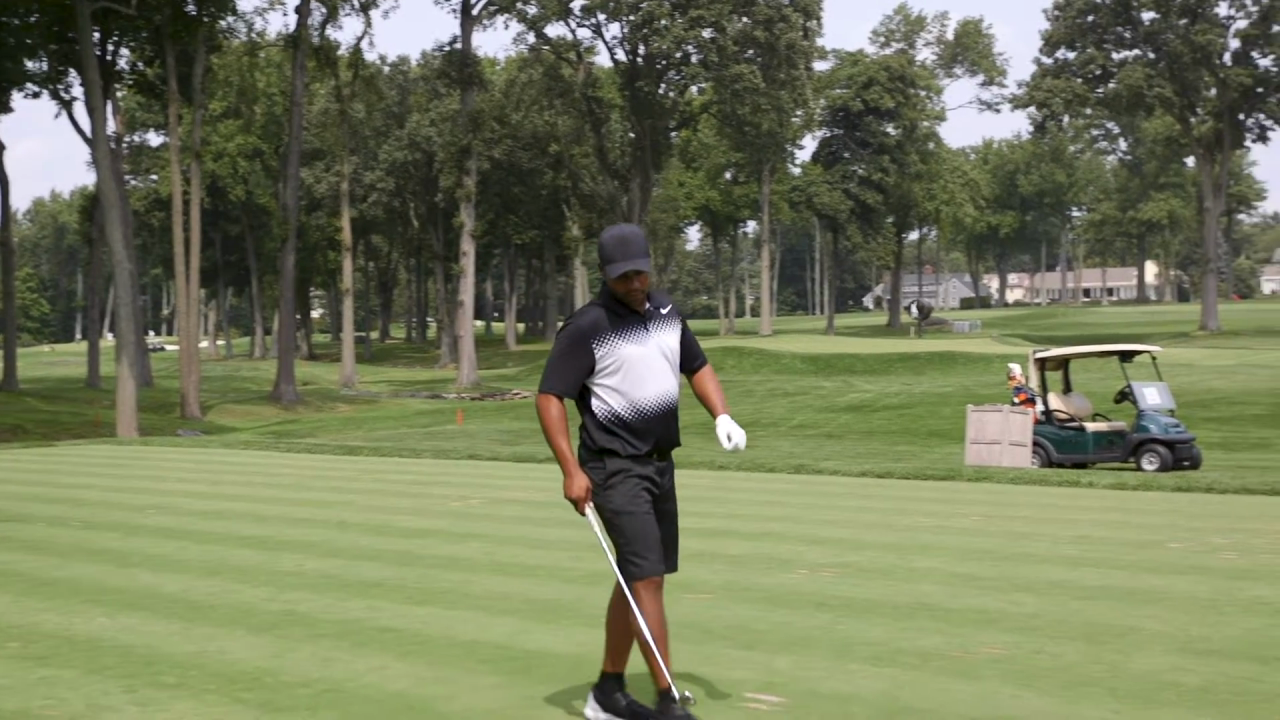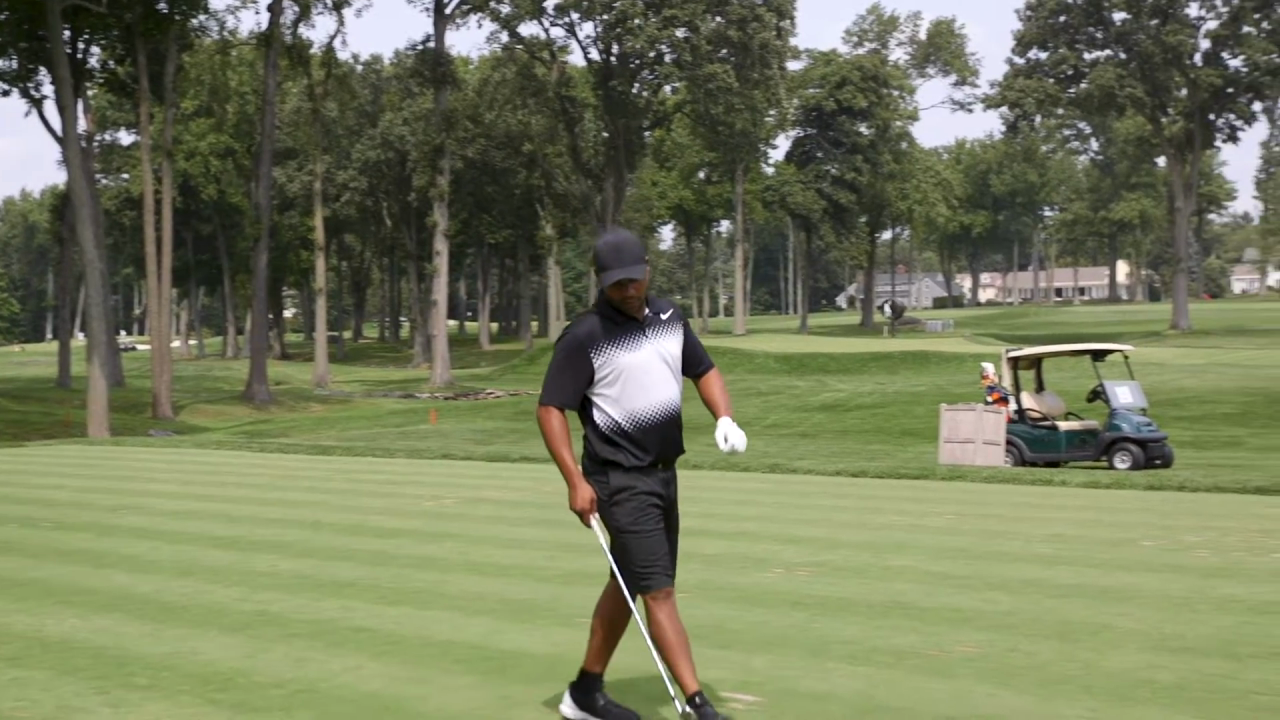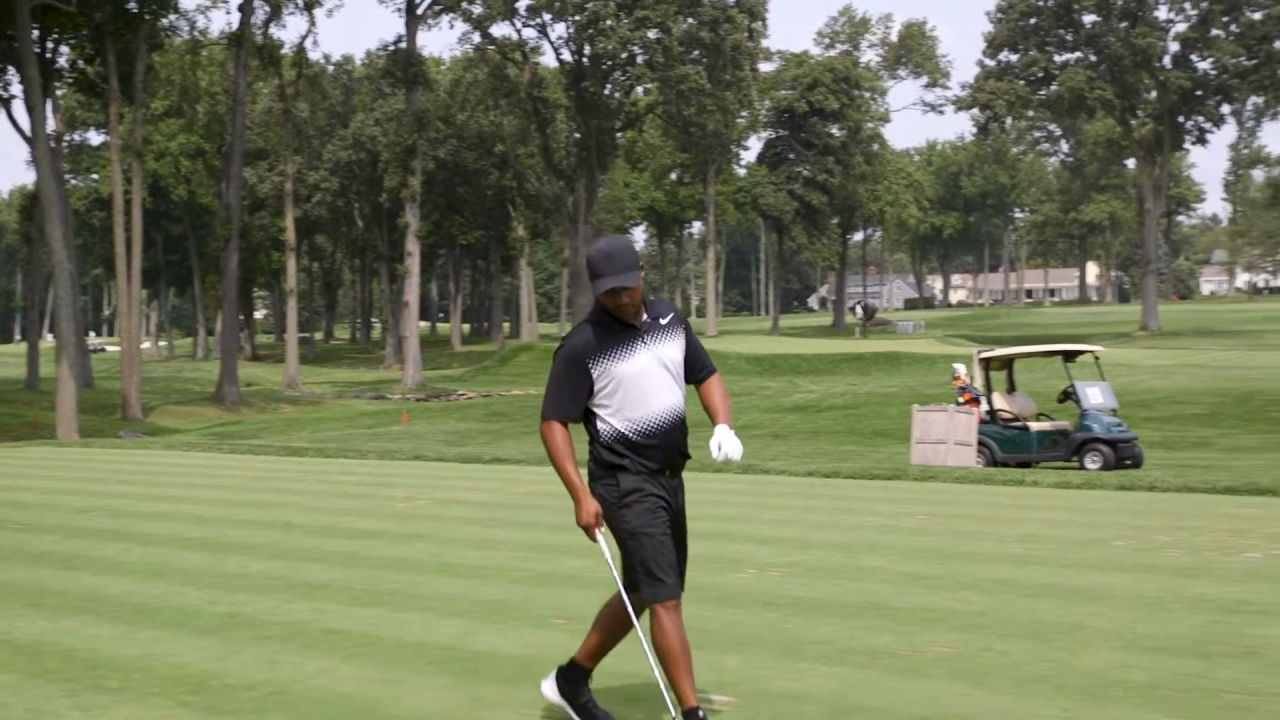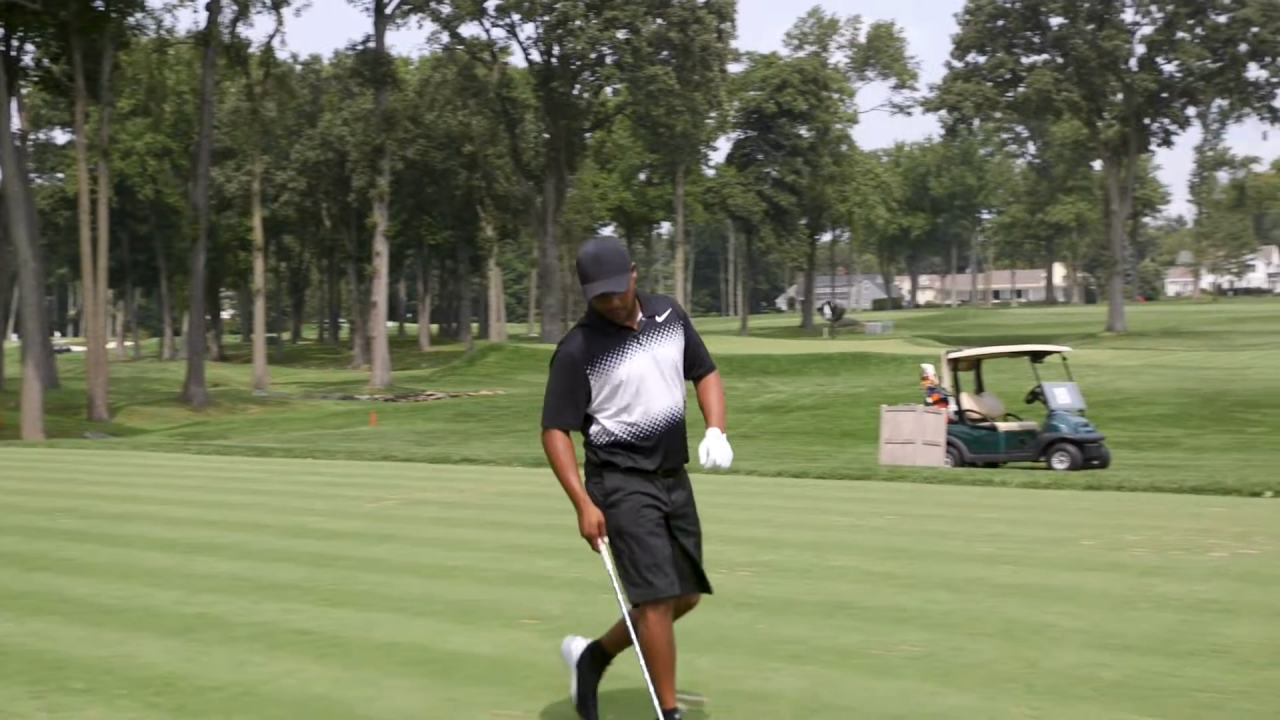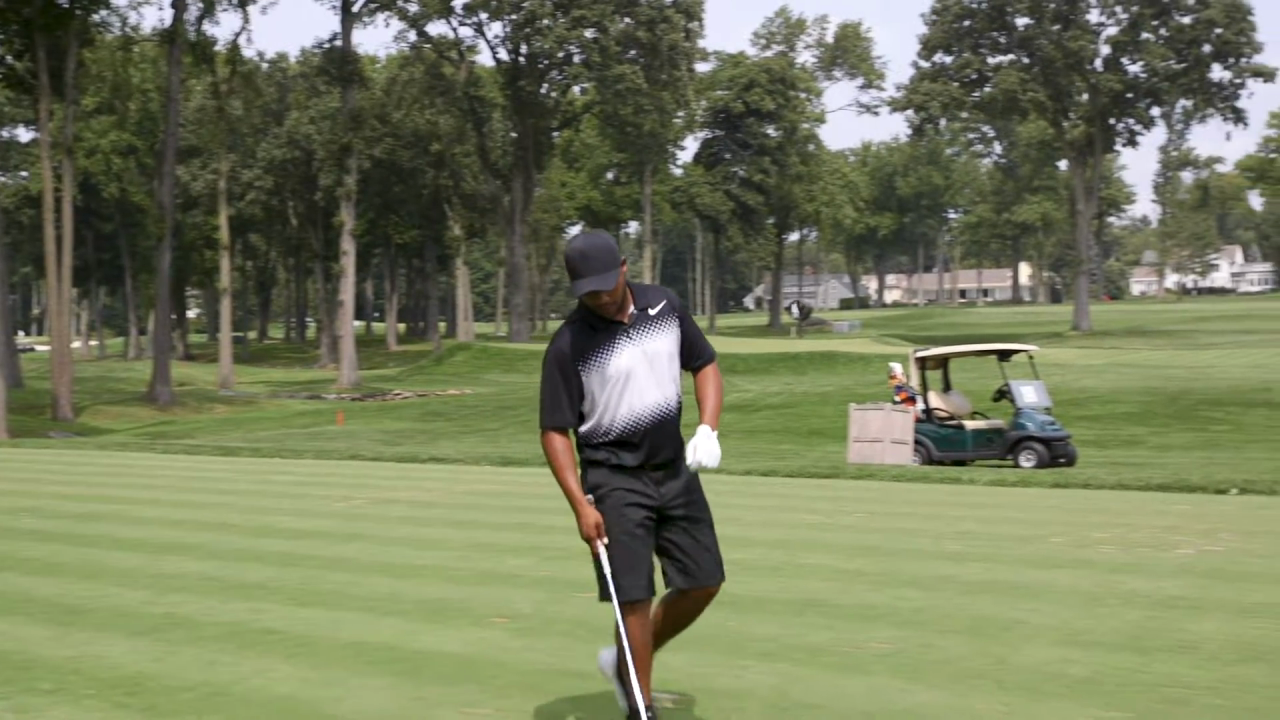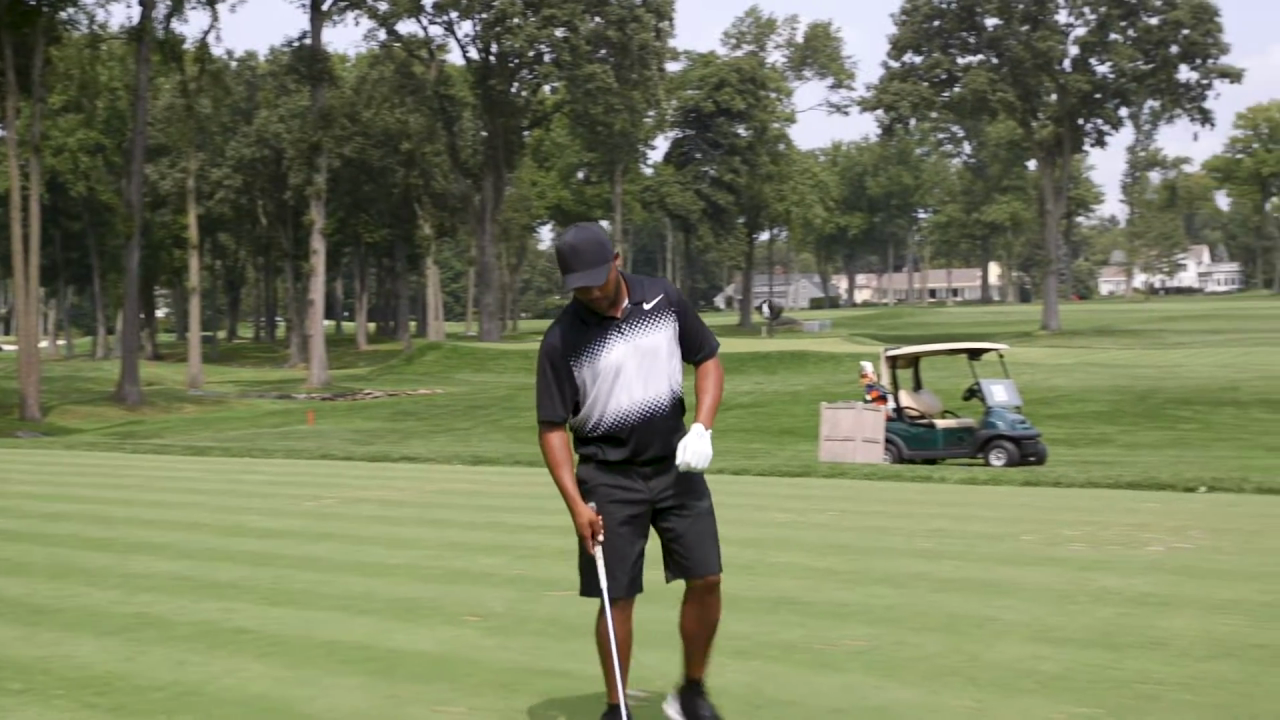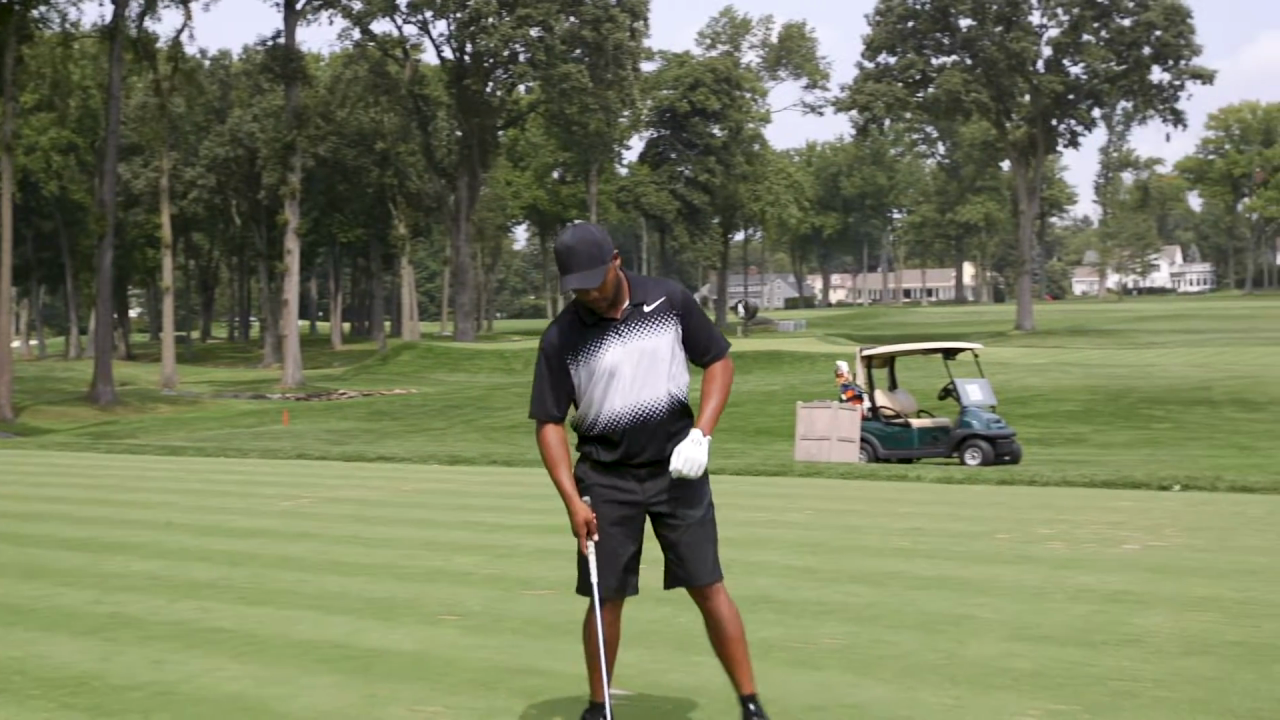
dt=0.2s
person 1, frame 1
left shoulder: (667, 311)
right shoulder: (586, 326)
left elbow: (697, 367)
right elbow: (549, 397)
left wrist: (722, 416)
right wrist: (572, 471)
left hip: (659, 464)
right hip: (614, 469)
left knee: (639, 579)
right knee: (646, 577)
person 1, frame 2
left shoulder: (668, 315)
right shoulder: (584, 335)
left elbow: (704, 370)
right elbow: (550, 409)
left wrist: (724, 418)
right wrist: (575, 481)
left hip: (662, 473)
right hip: (618, 479)
left knee: (628, 585)
right knee: (658, 591)
person 1, frame 3
left shoulder: (669, 318)
right shoulder: (582, 345)
left elbow: (706, 376)
right elbow: (553, 423)
left wrist: (723, 426)
right wrist: (580, 495)
left hip: (669, 478)
right hip: (625, 484)
left knee: (640, 594)
right knee: (665, 599)
left ankle: (570, 680)
person 1, frame 4
left shoulder: (669, 313)
right shoulder: (578, 349)
left elbow: (705, 373)
right elbow: (555, 430)
left wrist: (715, 431)
right wrist: (583, 504)
left hip: (673, 478)
right hip: (621, 483)
left knee: (685, 595)
right knee: (657, 599)
left ankle: (592, 656)
person 1, frame 5
left shoulder: (664, 305)
right shoulder: (569, 345)
left elbow: (704, 365)
right elbow: (554, 431)
left wrist: (707, 429)
right wrist: (580, 505)
left hip: (675, 471)
right hip: (615, 479)
left knee: (703, 584)
right knee: (636, 600)
left ankle: (625, 661)
person 1, frame 6
left shoulder: (665, 298)
right shoulder: (561, 339)
left elbow: (708, 359)
right elbow: (552, 428)
left wrist: (701, 428)
right wrist: (575, 503)
left hip: (674, 466)
right hip: (608, 476)
left knee: (705, 578)
right knee: (618, 598)
person 1, frame 7
left shoulder: (670, 300)
right shoulder: (560, 338)
left elbow: (718, 361)
right elbow: (549, 423)
left wrist: (700, 435)
right wrist: (572, 500)
left hip: (676, 468)
right hip: (606, 477)
left knee: (706, 586)
right knee: (607, 598)
